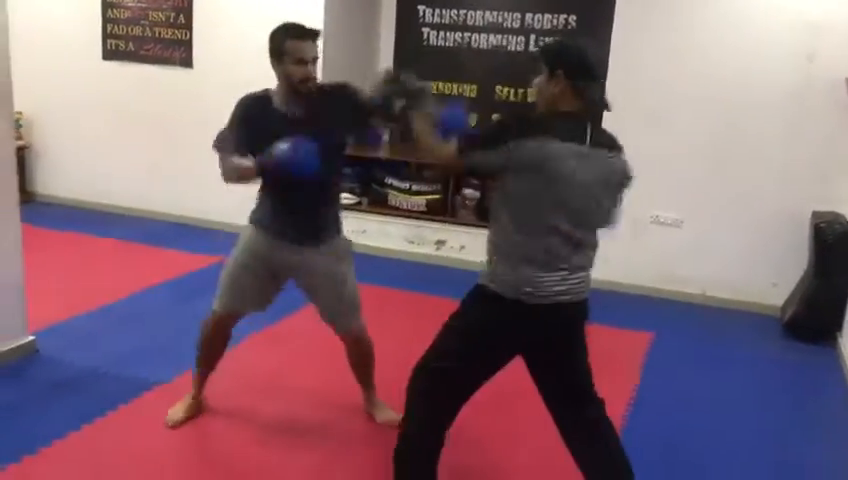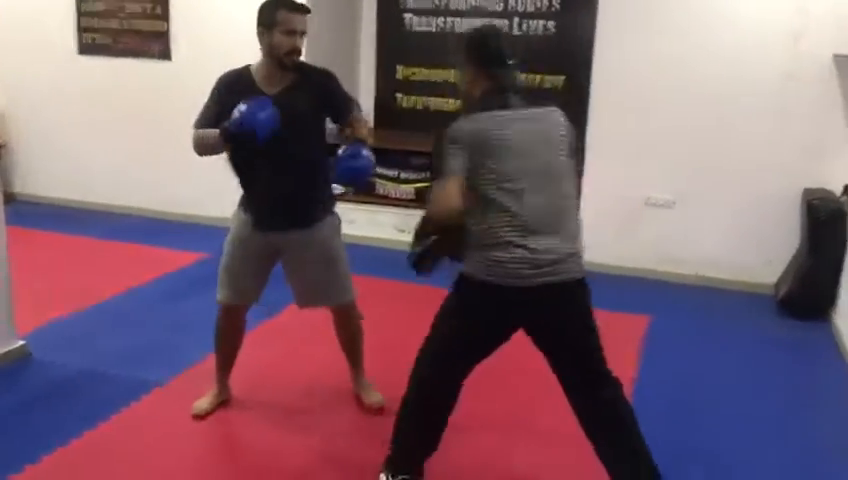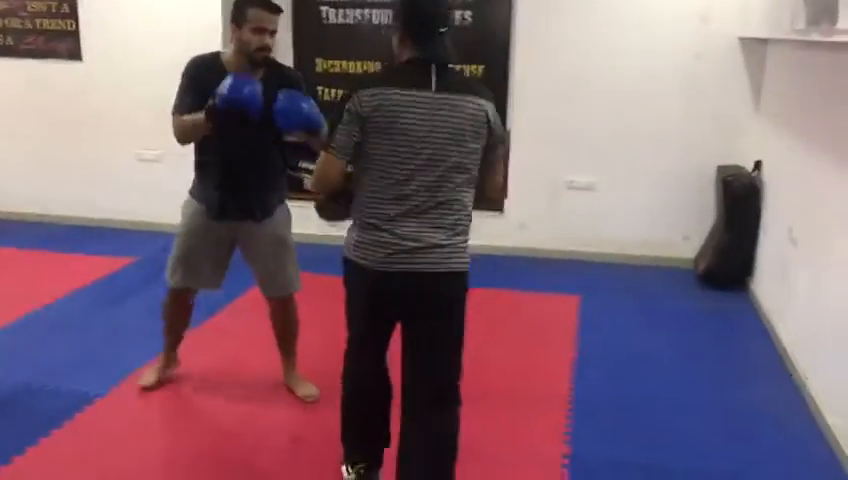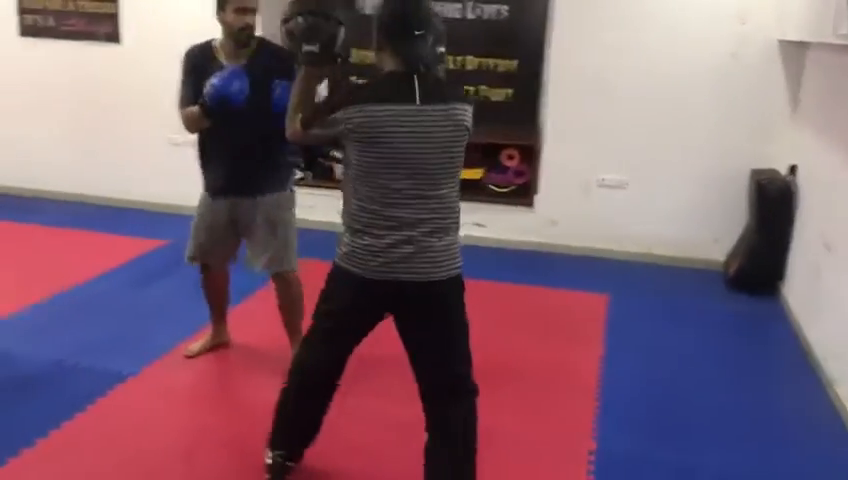
dt=0.5s
person 1, frame 1
left shoulder: (524, 134)
right shoulder: (613, 157)
left elbow: (441, 155)
left wrist: (415, 109)
left hip: (507, 299)
right hip: (568, 303)
left knee: (431, 389)
right knee: (580, 408)
person 1, frame 2
left shoulder: (466, 126)
right shoulder: (556, 120)
left elbow: (446, 209)
left hip: (493, 279)
right hip: (563, 278)
left knee: (436, 373)
right knee: (595, 388)
person 1, frame 3
left shoulder: (369, 96)
right shoulder: (480, 104)
left elbow: (325, 181)
right elbow: (492, 188)
left hip: (371, 259)
right hip: (442, 266)
left knee: (364, 360)
right knee: (435, 394)
person 1, frame 4
left shoulder: (357, 103)
right shoulder: (459, 106)
left elbow: (295, 129)
left wrist: (308, 72)
left hip: (362, 269)
right hip: (436, 274)
left knee: (318, 360)
right knee: (451, 392)
person 2, frame 1
left shoulder: (336, 99)
right shoulder: (254, 108)
right elbow: (229, 168)
right wrist: (264, 164)
left hip: (321, 237)
right hip: (268, 233)
left knee: (353, 330)
right knee: (221, 316)
left ankle: (371, 399)
right ankle: (195, 394)
person 2, frame 2
left shoulder: (319, 82)
right shoulder: (233, 84)
left elbow: (354, 121)
right elbow: (200, 144)
left wrist: (359, 147)
right wrist: (228, 133)
left hip: (313, 218)
right hip: (255, 217)
left knee: (344, 305)
right knee: (231, 305)
left ankle: (359, 379)
right ankle: (221, 387)
person 2, frame 3
left shoulder: (285, 79)
right shoulder: (201, 69)
left elbow: (312, 127)
right elbow: (181, 130)
right wrist: (214, 113)
left hip: (265, 207)
right hip: (208, 202)
left knee: (282, 294)
right knee: (180, 287)
left ankle: (291, 371)
right ankle: (167, 359)
person 2, frame 4
left shoulder: (278, 58)
right shoulder: (198, 58)
right elbow: (190, 123)
right wrist: (210, 106)
left hip: (269, 187)
right hip: (220, 185)
left knee: (283, 273)
right knee: (210, 262)
left ankle: (297, 348)
right ankle: (219, 332)
